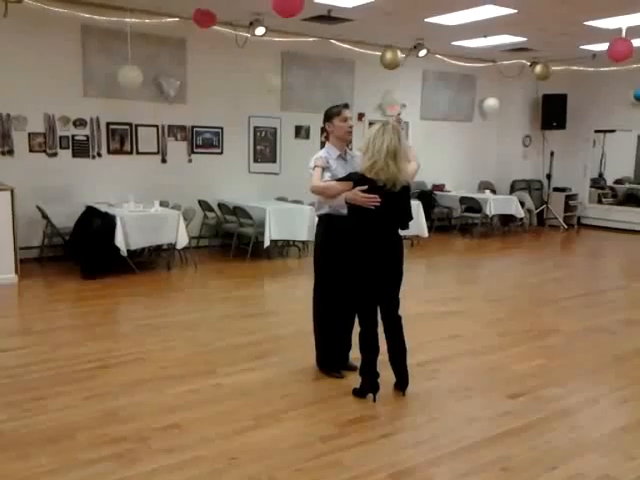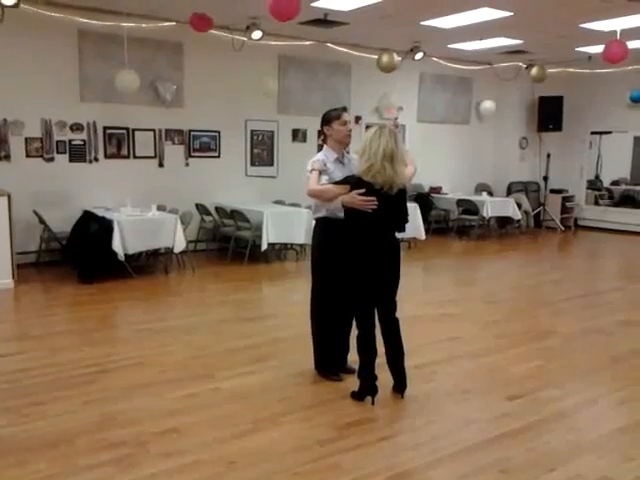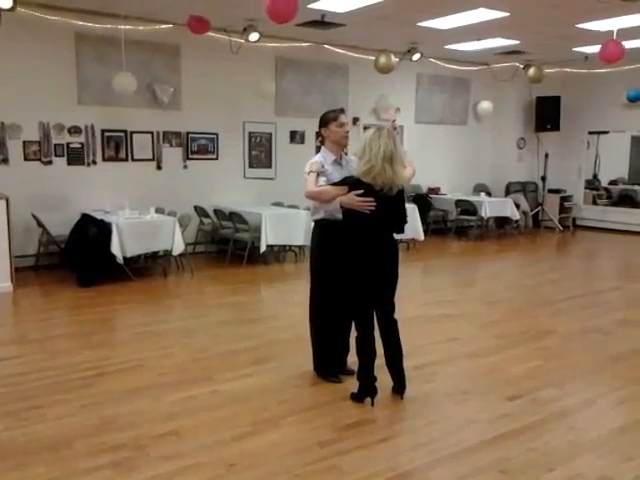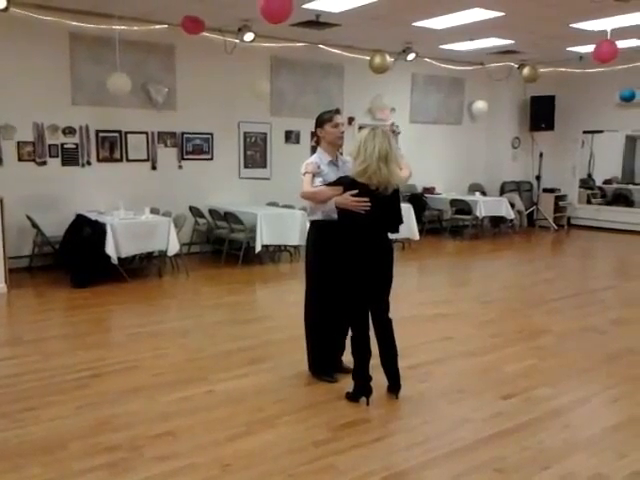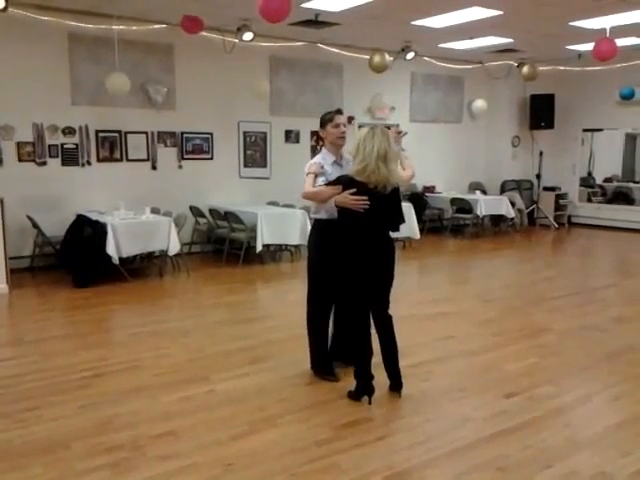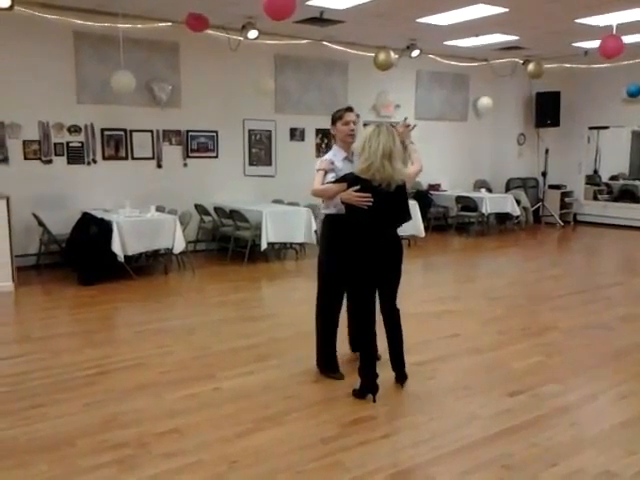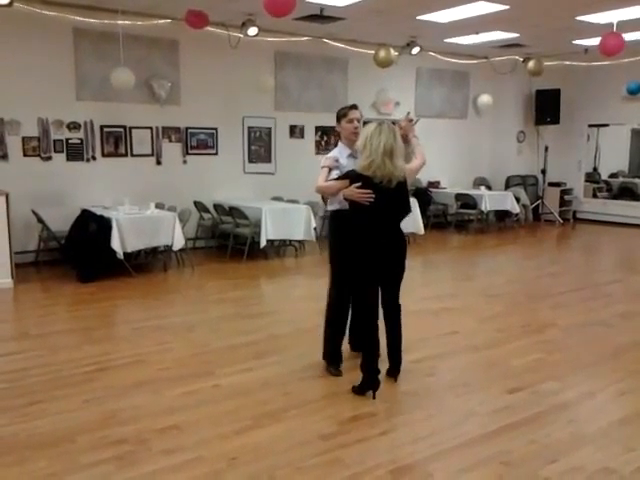
dt=0.2s
person 1, frame 1
left shoulder: (359, 180)
right shoulder: (403, 178)
left elbow: (317, 188)
right elbow: (414, 161)
left wrist: (319, 166)
right wrist: (398, 137)
left hip: (365, 257)
right hip: (392, 254)
left knee: (367, 318)
right knee: (391, 314)
left ankle: (369, 382)
right ankle: (401, 378)
person 1, frame 2
left shoulder: (356, 183)
right shoulder: (400, 181)
left elbow: (314, 190)
right elbow: (411, 165)
left wrist: (316, 169)
right wrist: (395, 141)
left hip: (362, 259)
right hip: (389, 256)
left knee: (365, 321)
right knee: (389, 316)
left ankle: (367, 385)
right ankle: (399, 381)
person 1, frame 3
left shoulder: (354, 184)
right shoulder: (397, 183)
left elbow: (312, 193)
right elbow: (410, 167)
left wrist: (314, 170)
right wrist: (393, 143)
left hip: (361, 260)
right hip: (387, 257)
left knee: (364, 322)
right knee: (387, 317)
left ankle: (367, 386)
right ankle: (399, 382)
person 1, frame 4
left shoulder: (349, 184)
right shoulder: (393, 183)
left elbow: (308, 193)
right elbow: (407, 169)
left wrist: (309, 172)
right wrist: (390, 144)
left hip: (356, 259)
right hip: (382, 257)
left knee: (359, 321)
right knee: (382, 317)
left ankle: (362, 385)
right ankle: (394, 381)
person 1, frame 5
left shoulder: (349, 182)
right shoulder: (393, 182)
right elbow: (409, 171)
left wrist: (312, 172)
right wrist: (395, 146)
left hip: (357, 257)
right hip: (383, 254)
left knee: (360, 319)
right knee: (382, 314)
left ankle: (364, 384)
right ankle: (395, 379)
person 1, frame 6
left shoulder: (354, 180)
right shoulder: (399, 179)
left elbow: (317, 190)
right elbow: (417, 165)
left wrist: (322, 169)
right wrist: (406, 139)
left hip: (362, 254)
right hip: (390, 251)
left knee: (365, 315)
right knee: (390, 309)
left ankle: (368, 382)
right ankle: (400, 370)
person 1, frame 7
left shoulder: (356, 176)
right shoulder: (401, 175)
left elbow: (320, 188)
right elbow: (421, 159)
left wrist: (326, 166)
right wrist: (411, 133)
left hip: (367, 250)
right hip: (394, 246)
left knee: (367, 311)
right knee: (392, 305)
left ankle: (370, 377)
right ankle: (394, 366)
person 2, frame 1
left shoulder: (356, 159)
right shoulder: (322, 159)
right elbow: (323, 191)
right wrist: (347, 197)
right hip: (332, 229)
left knee: (349, 294)
right knee: (328, 295)
left ankle: (341, 354)
right ankle: (326, 359)
person 2, frame 2
left shoulder: (353, 162)
right shoulder: (320, 162)
right elbow: (321, 194)
right wrist: (345, 200)
right hip: (329, 232)
left knee: (347, 298)
right knee: (325, 298)
left ankle: (339, 358)
right ankle: (325, 362)
person 2, frame 3
left shoulder: (351, 163)
right shoulder: (318, 164)
right wrist: (343, 201)
right hip: (328, 234)
left knee: (346, 299)
right knee: (324, 300)
left ankle: (339, 360)
right ankle: (324, 364)
person 2, frame 4
left shoulder: (348, 164)
right shoulder: (314, 164)
right elbow: (314, 196)
right wrist: (338, 201)
right hip: (323, 234)
left knee: (344, 298)
right knee: (320, 300)
left ankle: (334, 357)
right ankle: (319, 363)
person 2, frame 5
left shoulder: (352, 163)
right shoulder: (318, 164)
right elbow: (313, 194)
right wrist: (337, 200)
right hip: (326, 233)
right knee: (321, 299)
left ankle: (341, 350)
right ankle: (321, 362)
person 2, frame 6
right shoulder: (329, 161)
right elbow: (321, 191)
right wrist: (342, 196)
right hip: (336, 227)
right knee: (331, 294)
left ankle: (359, 342)
right ankle: (326, 360)
person 2, frame 7
right shoulder: (334, 158)
right wrist: (345, 193)
right hip: (343, 223)
right knee: (341, 287)
left ankle: (359, 340)
right ankle: (332, 355)
